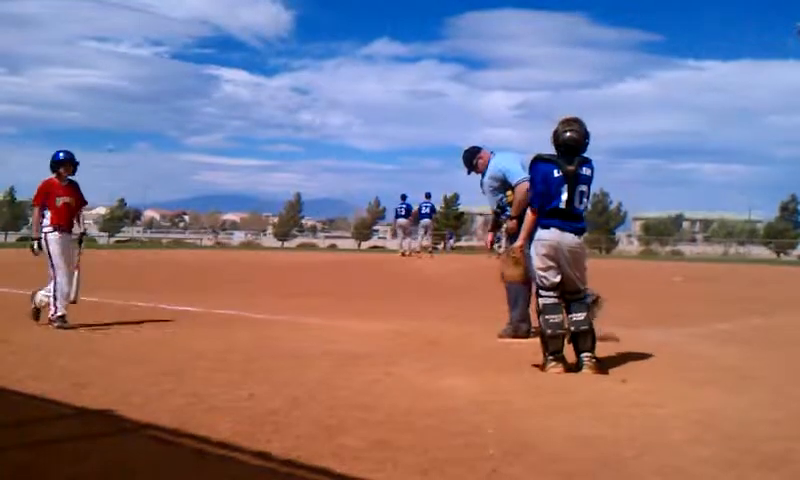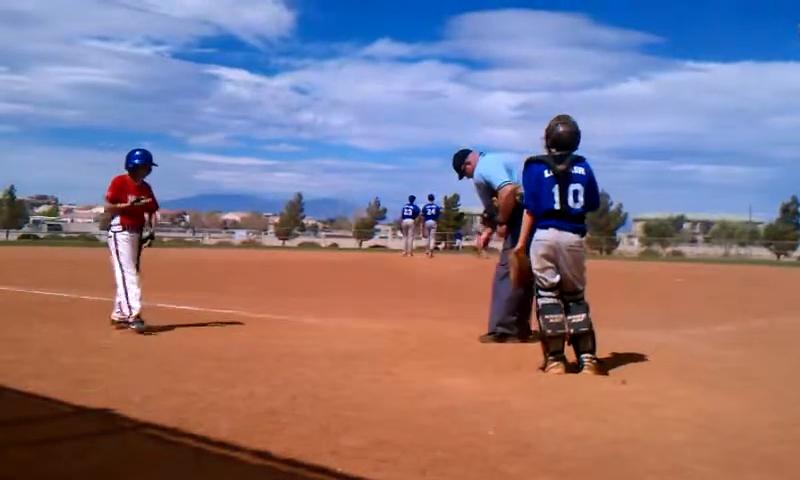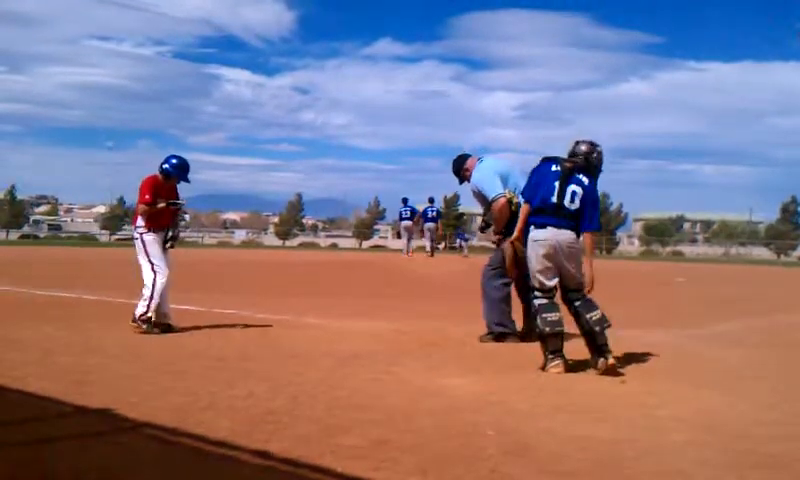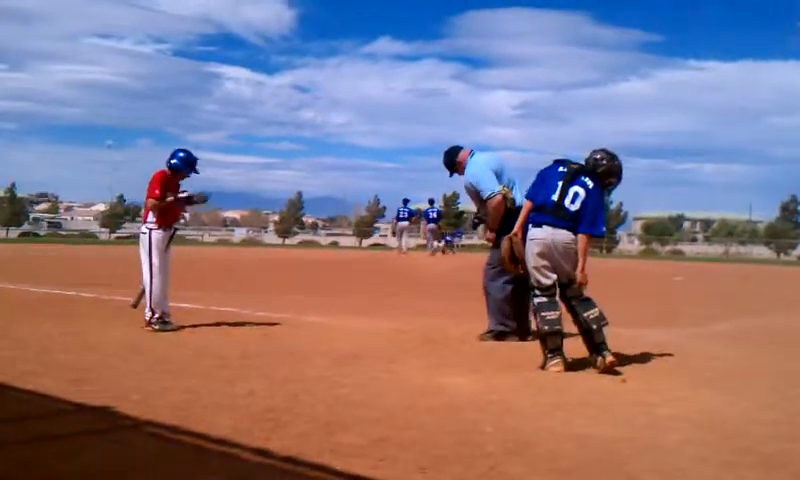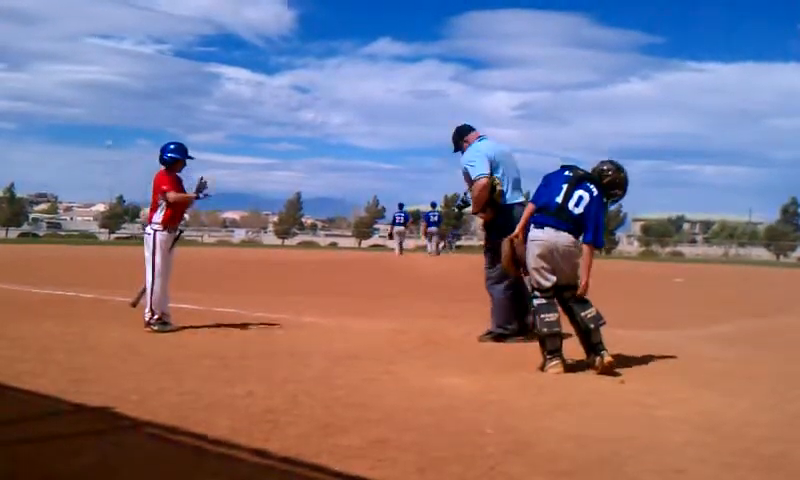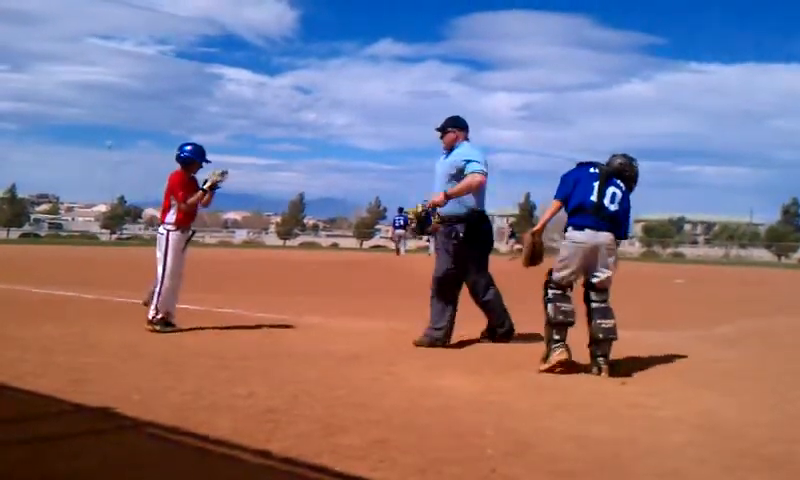
dt=0.7s
person 1, frame 1
left shoulder: (543, 165)
right shoulder: (587, 167)
left elbow: (535, 206)
left wrist: (521, 239)
left hip: (547, 235)
right hip: (574, 238)
left knee: (548, 295)
right knee: (576, 296)
left ankle: (554, 358)
right ankle: (587, 356)
person 1, frame 2
left shoulder: (536, 167)
right shoulder: (583, 167)
left elbow: (531, 209)
right elbow: (593, 205)
left wrist: (522, 242)
left hip: (545, 236)
right hip: (574, 238)
left knee: (547, 295)
right knee: (575, 296)
left ankle: (555, 358)
right ankle: (587, 357)
person 1, frame 3
left shoulder: (545, 167)
right shoulder: (588, 183)
left elbow: (527, 202)
right elbow: (588, 229)
left wrist: (518, 231)
right wrist: (589, 266)
left hip: (541, 234)
right hip: (569, 237)
left knee: (543, 294)
right knee: (577, 294)
left ankle: (555, 357)
right ankle: (602, 353)
person 1, frame 4
left shoulder: (555, 168)
right shoulder: (594, 190)
left elbow: (530, 200)
right elbow: (584, 231)
left wrist: (518, 227)
right wrist: (581, 267)
left hip: (538, 234)
right hip: (566, 238)
left knee: (543, 293)
right knee: (574, 293)
left ankle: (554, 356)
right ankle: (601, 352)
person 1, frame 5
left shoulder: (561, 173)
right shoulder: (597, 199)
left elbow: (534, 202)
right elbow: (589, 242)
left wrist: (519, 229)
right wrist: (585, 277)
left hip: (539, 235)
right hip: (567, 241)
left knee: (543, 295)
right knee: (572, 295)
left ankle: (553, 357)
right ankle: (598, 352)
person 1, frame 6
left shoulder: (582, 171)
right shoulder: (622, 191)
left elbow: (560, 199)
right elbow: (619, 234)
left wrist: (541, 224)
right wrist: (607, 266)
left hip: (578, 235)
right hip: (606, 240)
left knee: (557, 287)
right knee: (599, 298)
left ankle: (557, 348)
right ankle: (601, 360)
person 2, frame 1
left shoulder: (504, 161)
right shoulder: (486, 177)
left elbow: (524, 186)
left wrist: (514, 218)
right wrist: (492, 232)
right hip: (514, 225)
right ankle: (519, 324)
person 2, frame 2
left shoulder: (485, 166)
right shoulder: (491, 163)
left elbow: (508, 191)
right elbow: (495, 205)
left wrist: (502, 223)
right wrist: (488, 230)
left hip: (522, 221)
left knee: (507, 275)
left ankle: (503, 330)
right ankle: (520, 328)
person 2, frame 3
left shoulder: (479, 177)
right shoulder: (492, 162)
left elbow: (501, 203)
left wrist: (498, 231)
right wrist: (501, 228)
left knee: (494, 276)
right knee: (526, 279)
left ankle: (502, 330)
right ankle: (532, 329)
person 2, frame 4
left shoulder: (473, 171)
right shoulder: (485, 157)
left elbow: (497, 200)
left wrist: (491, 229)
right wrist: (491, 225)
left hip: (511, 224)
left knee: (495, 275)
right knee: (519, 276)
left ankle: (502, 329)
right ankle: (521, 328)
person 2, frame 5
left shoulder: (473, 153)
right shoulder: (501, 148)
left elbow: (482, 183)
left wrist: (477, 208)
left hip: (501, 216)
right hip: (517, 211)
left knee: (497, 275)
right knee: (509, 272)
left ankle: (502, 330)
right ankle: (523, 325)
person 2, frame 6
left shoulder: (467, 154)
right shoulder: (447, 157)
left elbow: (478, 179)
left wrist: (445, 195)
right wrist: (434, 207)
left hip: (468, 228)
right hip: (448, 227)
left knee: (479, 282)
right knee: (442, 280)
left ankle: (501, 329)
right ankle: (437, 334)
person 3, frame 1
left shoulder: (74, 186)
right shoulder: (47, 185)
left elbow: (78, 210)
right elbow: (37, 211)
left wrist: (81, 229)
right wrist: (36, 238)
left hip: (68, 235)
right hip: (52, 235)
left knee: (70, 275)
right knee: (60, 274)
left ankle: (40, 298)
right ankle: (56, 315)
person 3, frame 2
left shoulder: (146, 187)
right shoulder: (119, 181)
left elbow: (151, 211)
right elbow: (108, 207)
left wrist: (151, 232)
right wrist: (130, 205)
left hip: (137, 234)
right hip: (120, 233)
left knee: (130, 275)
right knee: (127, 274)
left ankle: (119, 316)
right ankle: (133, 317)
person 3, frame 3
left shoulder: (172, 188)
right shoulder: (150, 182)
left elbow: (174, 213)
right elbow: (141, 210)
left wrist: (174, 233)
right wrist: (164, 205)
left hip: (161, 235)
right hip: (145, 234)
left knee: (162, 275)
right knee: (160, 273)
left ankle: (161, 319)
right ankle: (142, 316)
person 3, frame 4
left shoulder: (174, 182)
right shoulder: (160, 178)
right elbow: (151, 205)
left wrist: (186, 202)
right wrist: (174, 198)
left hip: (165, 232)
right hip: (153, 231)
left knee: (162, 276)
right knee: (154, 275)
left ankle: (161, 315)
right ankle: (152, 317)
person 3, frame 5
left shoulder: (176, 179)
right shoulder: (163, 177)
left elbow: (182, 205)
right elbow: (172, 198)
left wrist: (196, 192)
right wrist: (195, 195)
left hip: (169, 232)
right hip: (158, 232)
left knee: (163, 276)
right knee: (156, 275)
left ankle: (161, 316)
right ankle: (152, 318)
person 3, frame 6
left shoulder: (191, 180)
right shoulder: (177, 178)
left elbow: (205, 203)
right elbow: (185, 207)
left wrist: (211, 187)
right wrist: (204, 189)
left hip: (182, 233)
right hip: (171, 233)
left knee: (176, 277)
right knee: (166, 276)
left ankle: (166, 317)
right ankle: (155, 318)
